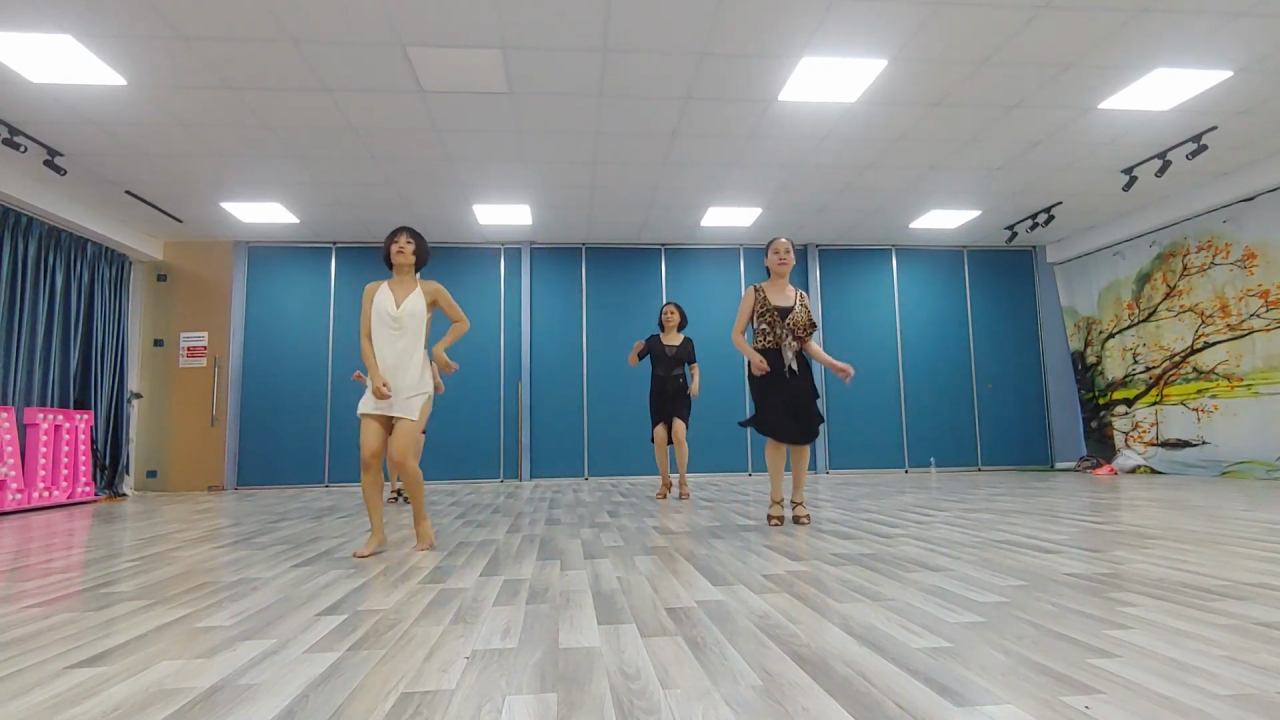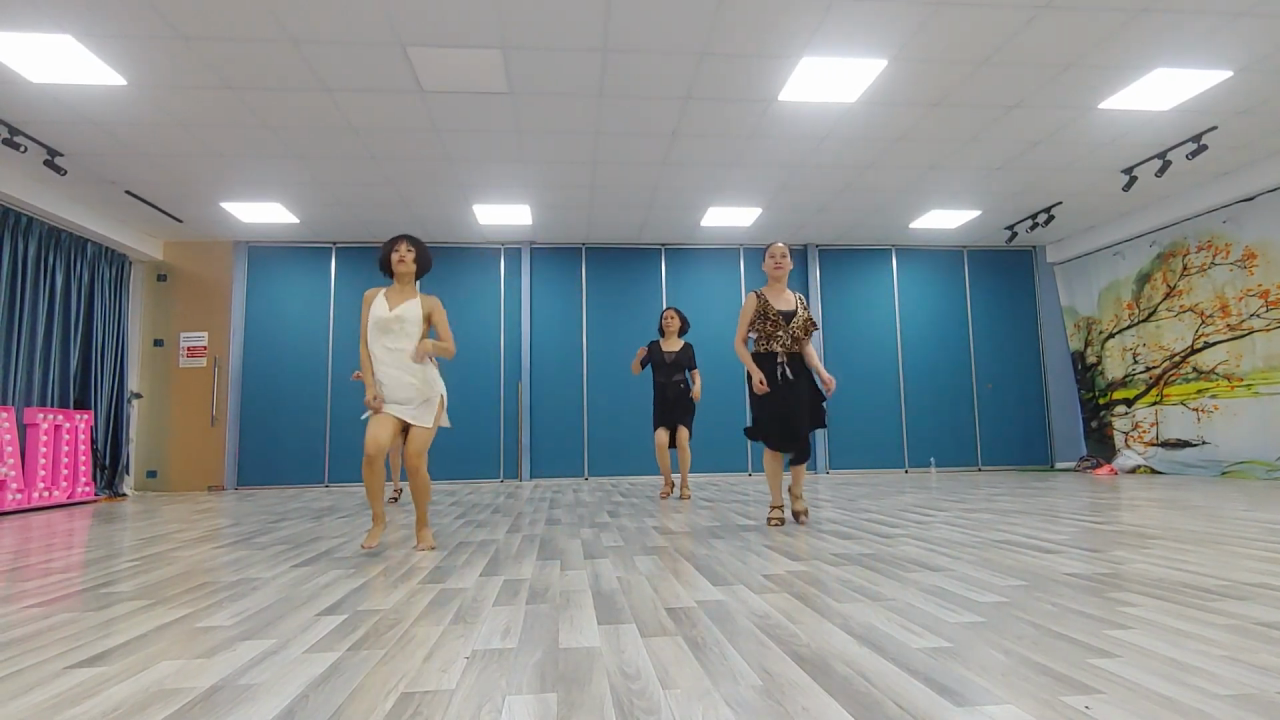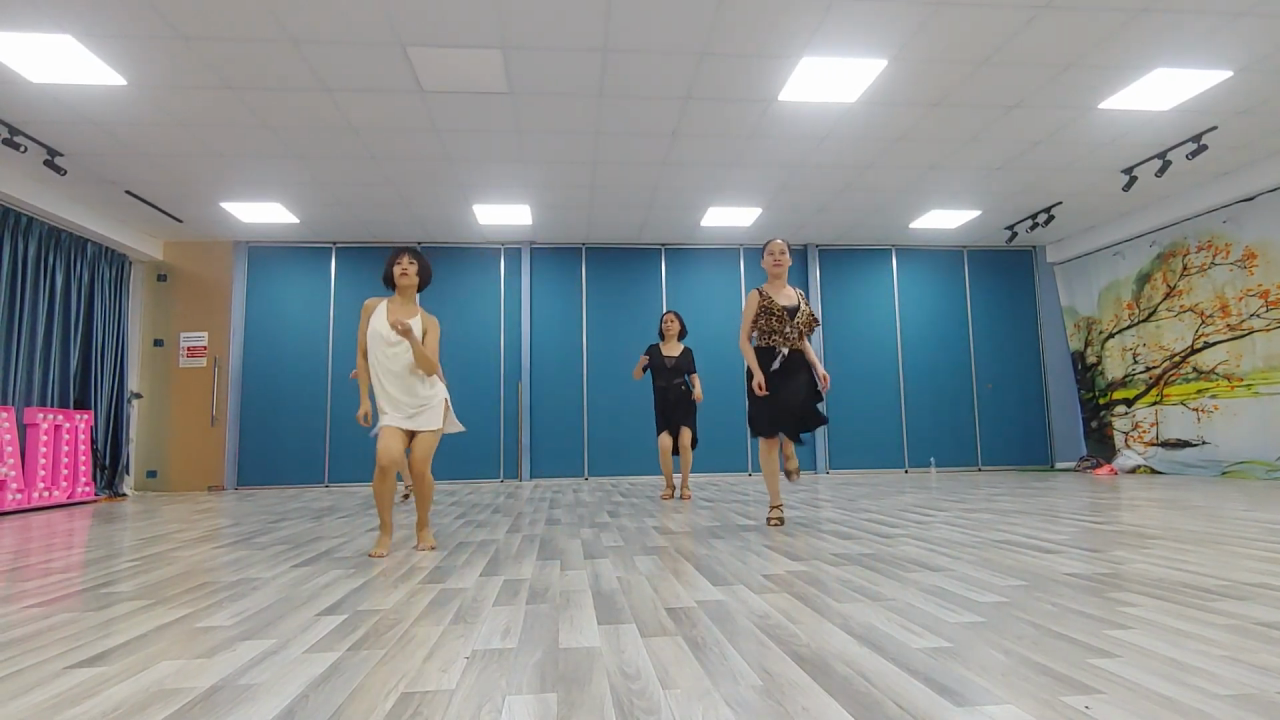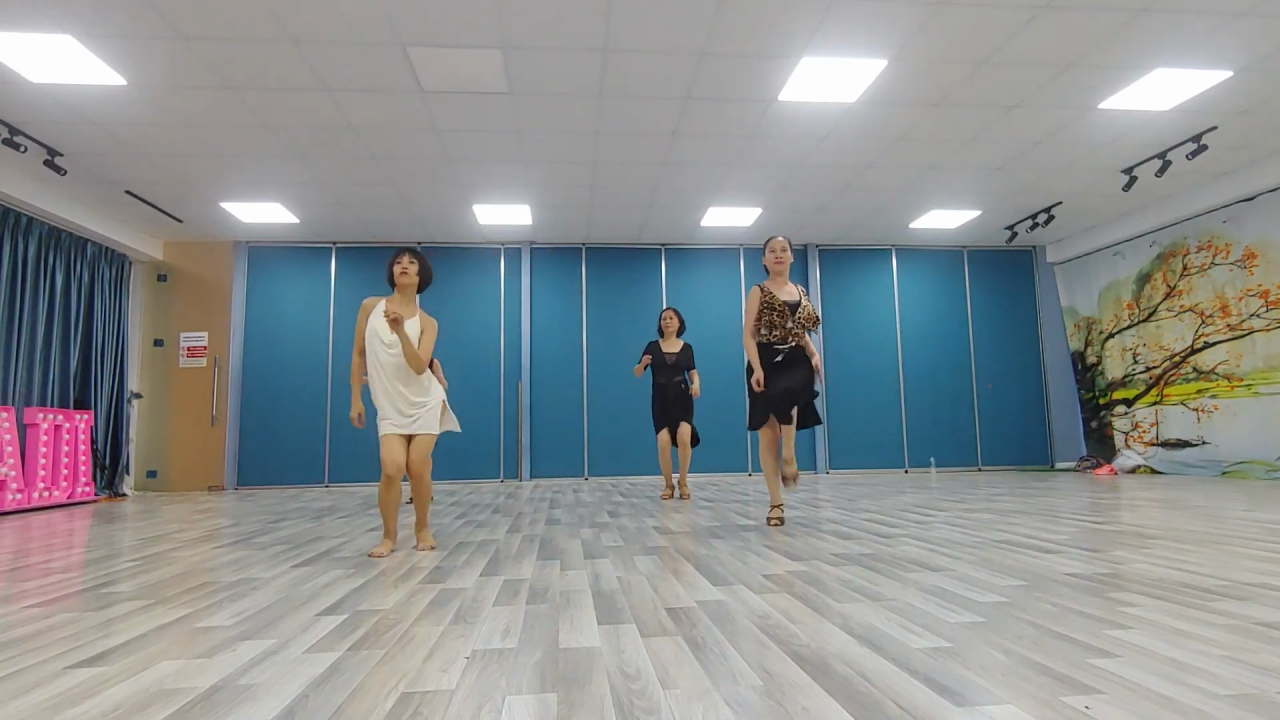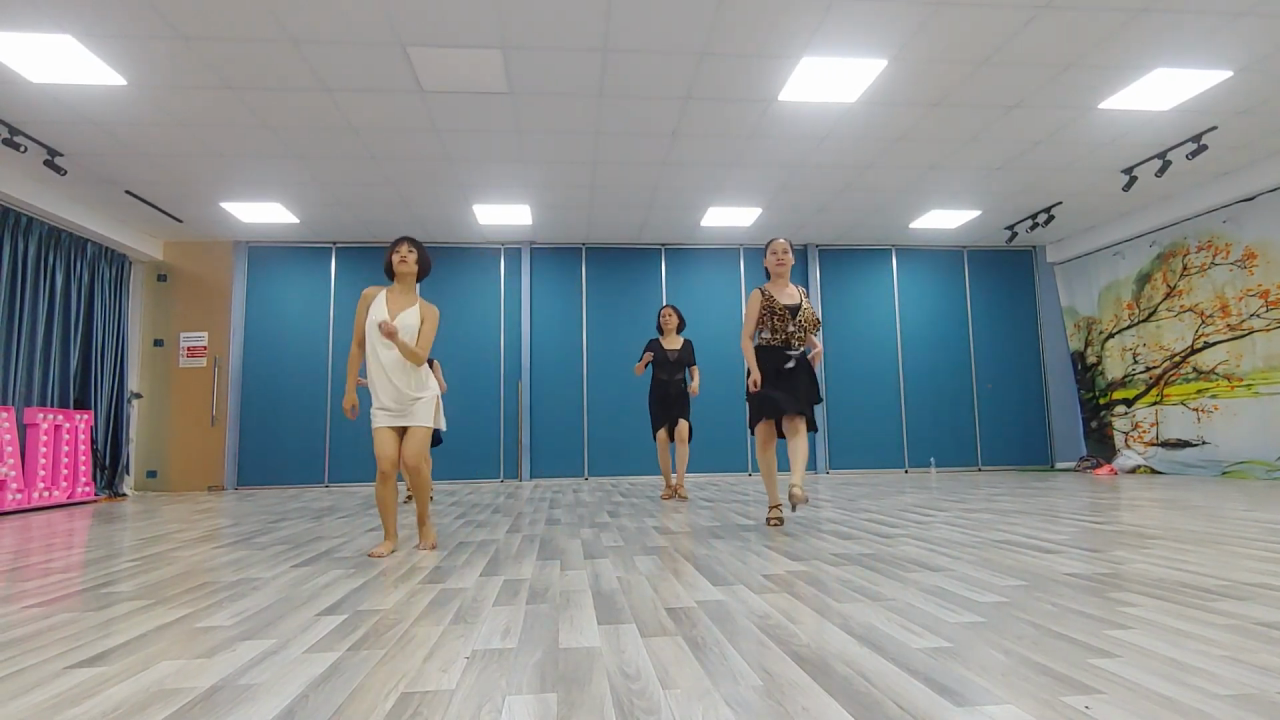
dt=0.1s
person 1, frame 1
left shoulder: (431, 291)
right shoulder: (373, 290)
left elbow: (463, 322)
right elbow: (366, 339)
left wrist: (441, 347)
right wrist: (374, 376)
left hip: (415, 389)
right hip: (381, 388)
left knee: (401, 458)
right knee: (368, 458)
left ankle: (422, 521)
right ankle: (376, 533)
person 1, frame 2
left shoulder: (429, 304)
right shoulder: (371, 297)
left elbow: (450, 348)
right elbow: (364, 346)
left wrist: (430, 345)
right wrist: (370, 386)
left hip: (424, 393)
right hip: (387, 394)
left knee: (415, 462)
right knee: (372, 452)
left ankle: (423, 527)
right ankle: (378, 521)
person 1, frame 3
left shoulder: (429, 322)
right shoulder: (372, 307)
left elbow: (430, 368)
right elbow: (362, 357)
left wrist: (410, 338)
right wrist: (363, 399)
left hip: (428, 401)
right hip: (392, 406)
left knee: (419, 466)
right knee: (387, 462)
left ankle: (424, 528)
right ankle: (385, 531)
person 1, frame 4
left shoulder: (427, 323)
right shoulder: (369, 306)
left elbow: (420, 367)
right elbow: (358, 355)
left wrist: (400, 332)
right wrist: (355, 399)
left hip: (425, 403)
right hip: (390, 408)
left knee: (418, 468)
right knee: (392, 470)
left ankle: (422, 528)
right ankle: (389, 535)
person 1, frame 5
left shoulder: (428, 310)
right shoulder: (370, 296)
left elbow: (421, 355)
right elbow: (357, 345)
left wrist: (396, 338)
right wrist: (350, 388)
left hip: (421, 395)
right hip: (385, 399)
left knee: (414, 461)
right knee: (386, 468)
left ankle: (425, 522)
right ankle: (390, 536)
person 2, frame 1
left shoulder: (802, 297)
right shoulder: (755, 293)
left elbow: (808, 341)
right elbow: (737, 333)
left wrist: (833, 363)
right wrist: (751, 355)
left hip: (796, 367)
right hip: (767, 368)
left knee: (802, 432)
right knee: (777, 433)
left ankle: (798, 501)
right ankle: (776, 499)
person 2, frame 2
left shoulder: (800, 301)
right shoulder: (755, 299)
left elbow: (804, 344)
right elbow: (739, 341)
left wrist: (821, 372)
right wrist: (753, 371)
left hip: (795, 373)
right hip: (766, 373)
left knee: (798, 436)
right knee: (774, 440)
left ankle: (797, 495)
right ankle: (776, 504)
person 2, frame 3
left shoulder: (799, 296)
right shoulder: (756, 295)
left elbow: (802, 339)
right elbow: (744, 338)
left wrist: (818, 366)
right wrist: (756, 372)
left hip: (795, 365)
right hip: (766, 366)
left knee: (789, 407)
right knee: (768, 436)
left ankle: (789, 453)
right ankle: (775, 504)
person 2, frame 4
left shoulder: (801, 292)
right shoulder: (758, 292)
right elbow: (749, 335)
left wrist: (814, 354)
right wrist: (757, 368)
left hip: (795, 361)
right hip: (766, 361)
left knee: (786, 397)
right knee: (768, 431)
left ankle: (788, 455)
right ankle: (775, 503)
person 2, frame 5
left shoulder: (802, 294)
right shoulder: (759, 295)
right elbow: (747, 337)
left wrist: (817, 346)
right wrist: (753, 370)
left hip: (797, 365)
right hip: (767, 365)
left knee: (796, 419)
right knee: (765, 432)
left ankle: (797, 485)
right ankle: (774, 503)
person 3, frame 1
left shoulder: (687, 342)
right shoulder: (653, 340)
left elbow: (694, 366)
right elbow: (632, 362)
left wrist: (695, 381)
right wrist: (636, 350)
left hip: (680, 393)
right hip: (658, 395)
left knee: (679, 435)
right knee: (659, 437)
left ankle: (683, 482)
right ankle: (665, 482)
person 3, frame 2
left shoulder: (687, 347)
right shoulder: (654, 346)
left elbow: (694, 372)
right elbow: (636, 370)
left wrist: (697, 385)
right wrist: (638, 358)
left hip: (683, 399)
right hip: (661, 400)
left knee: (682, 441)
right knee: (661, 442)
left ankle: (684, 485)
right ankle: (668, 482)
person 3, frame 3
left shoulder: (687, 351)
right shoulder: (653, 350)
left elbow: (693, 376)
right elbow: (636, 376)
left wrist: (698, 388)
right wrist: (640, 366)
left hip: (684, 402)
right hip: (662, 404)
left knee: (685, 443)
right knee: (664, 446)
left ankle: (685, 485)
right ankle: (669, 485)
person 3, frame 4
left shoulder: (686, 348)
right shoulder: (653, 347)
left elbow: (692, 372)
right elbow: (637, 373)
left wrist: (695, 383)
right wrist: (642, 364)
left hip: (682, 399)
right hip: (660, 401)
left knee: (684, 439)
right knee: (663, 443)
left ankle: (683, 483)
right ankle: (668, 485)
person 3, frame 5
left shoulder: (687, 344)
right shoulder: (653, 344)
left elbow: (693, 368)
right elbow: (637, 371)
left wrist: (695, 381)
right wrist: (643, 361)
left hip: (680, 397)
right hip: (658, 398)
left knee: (682, 434)
right knee: (663, 440)
left ankle: (680, 483)
right ankle: (668, 484)
